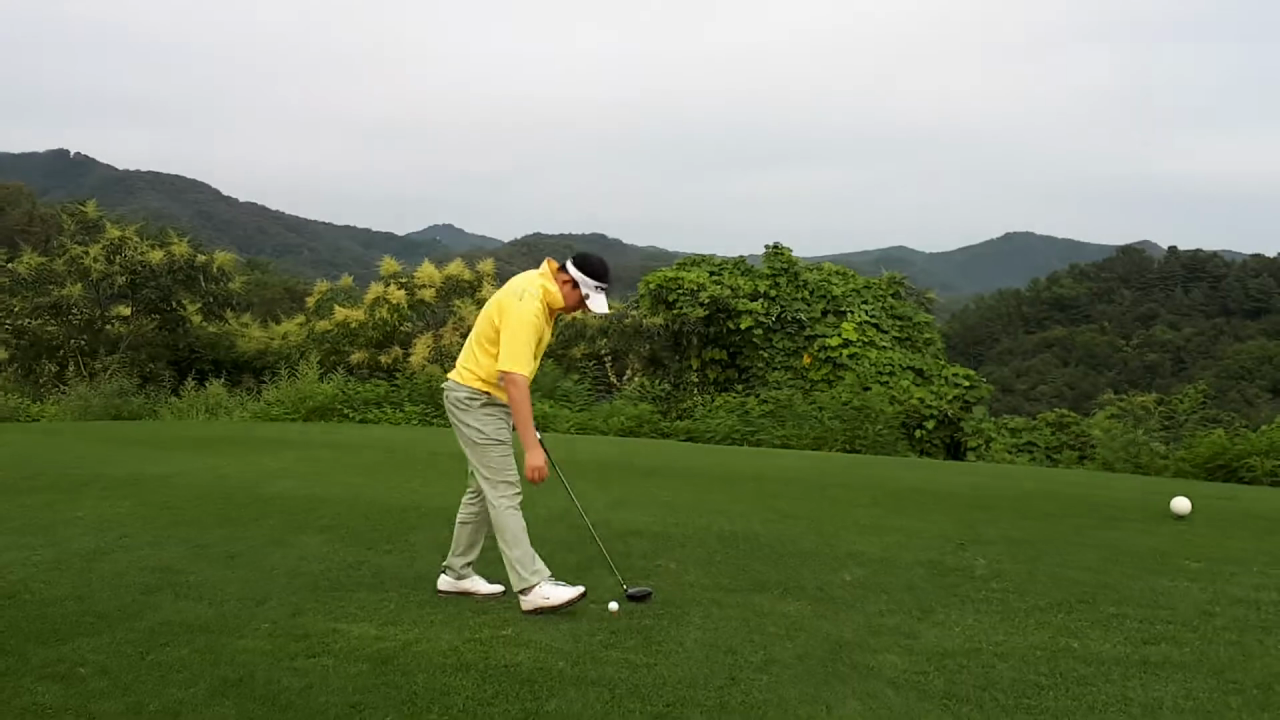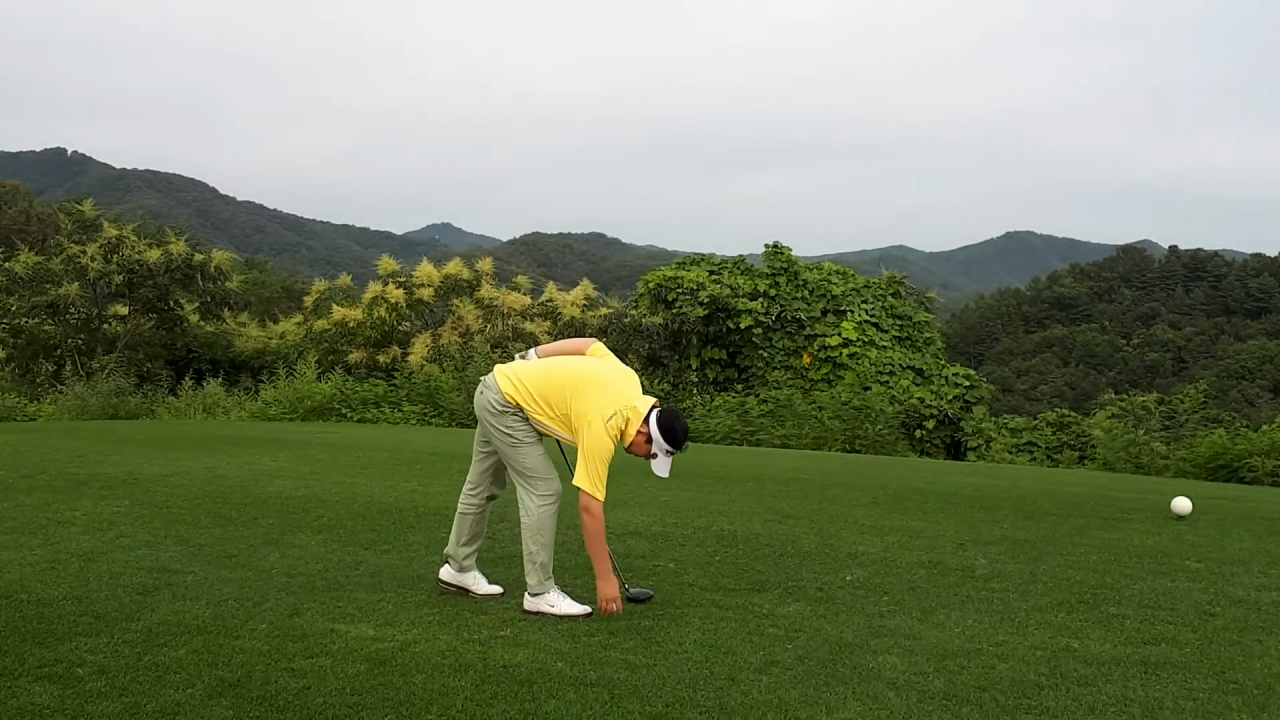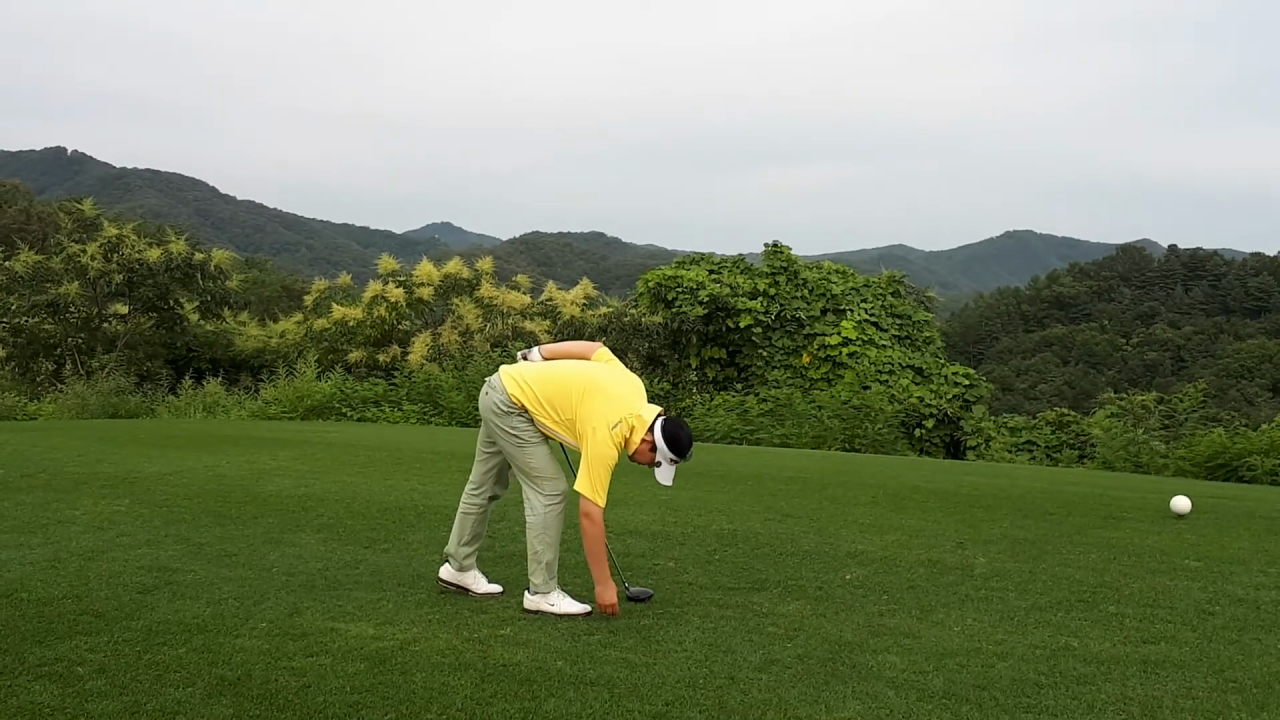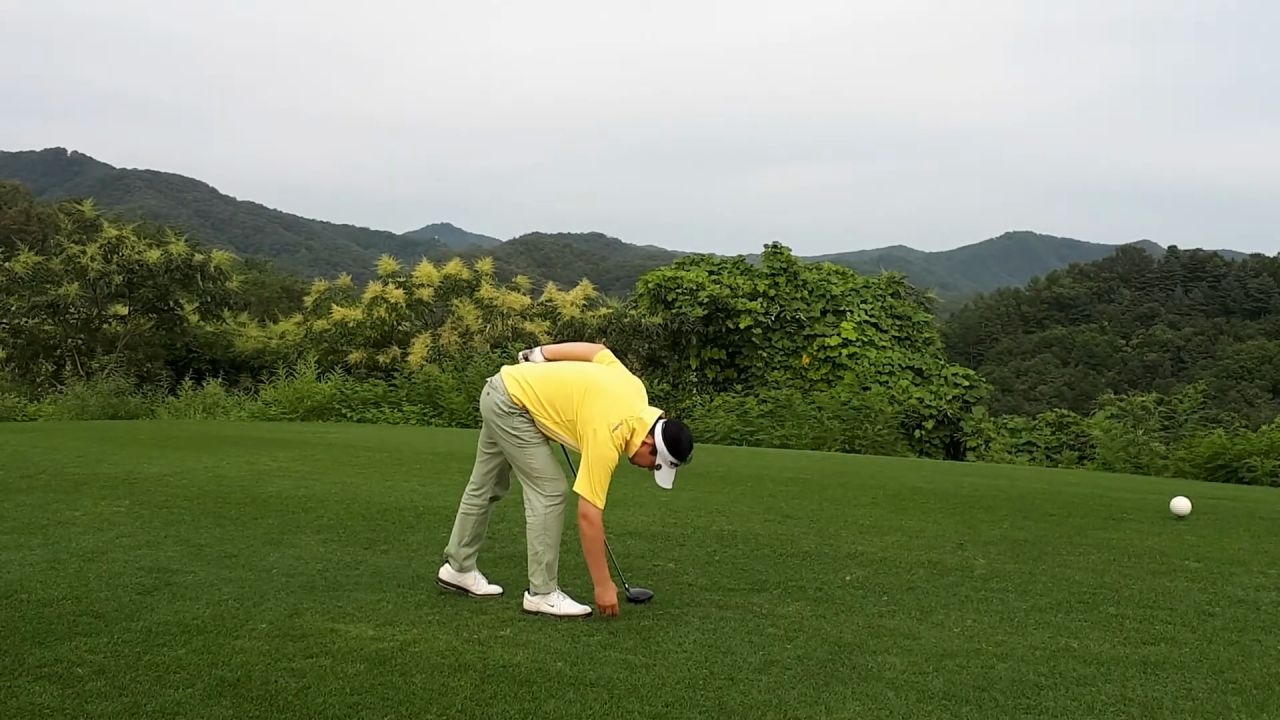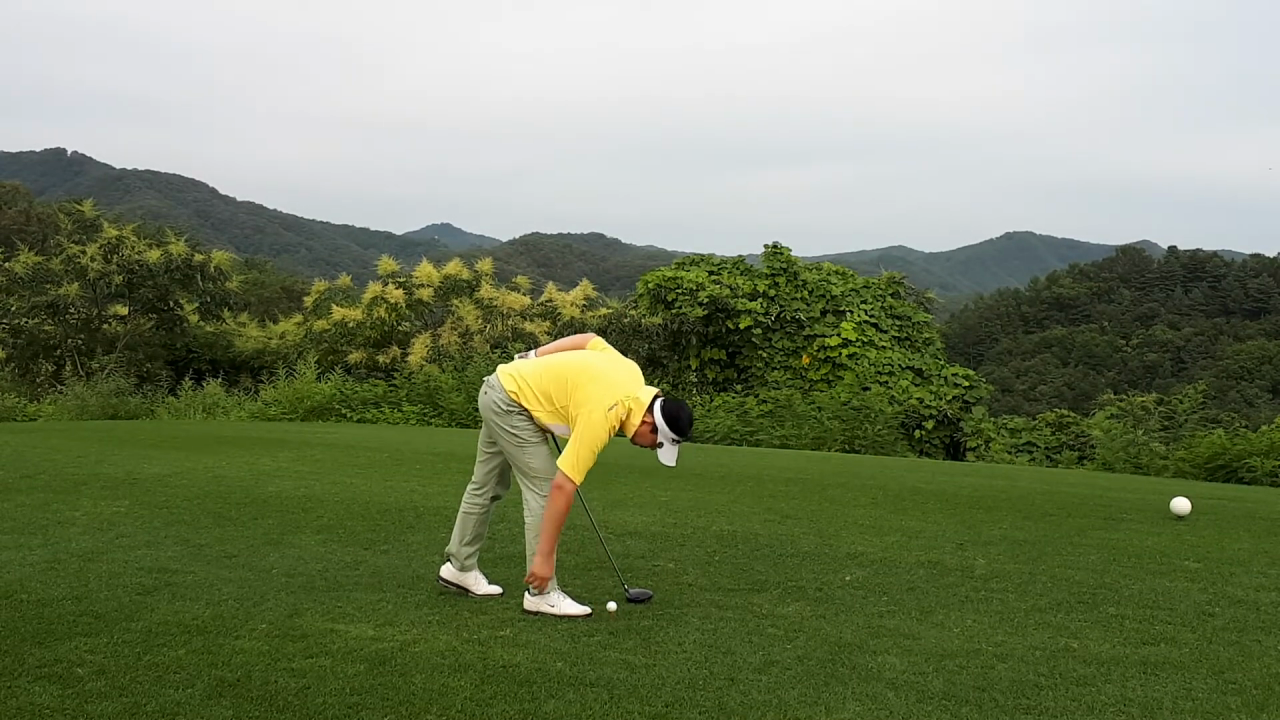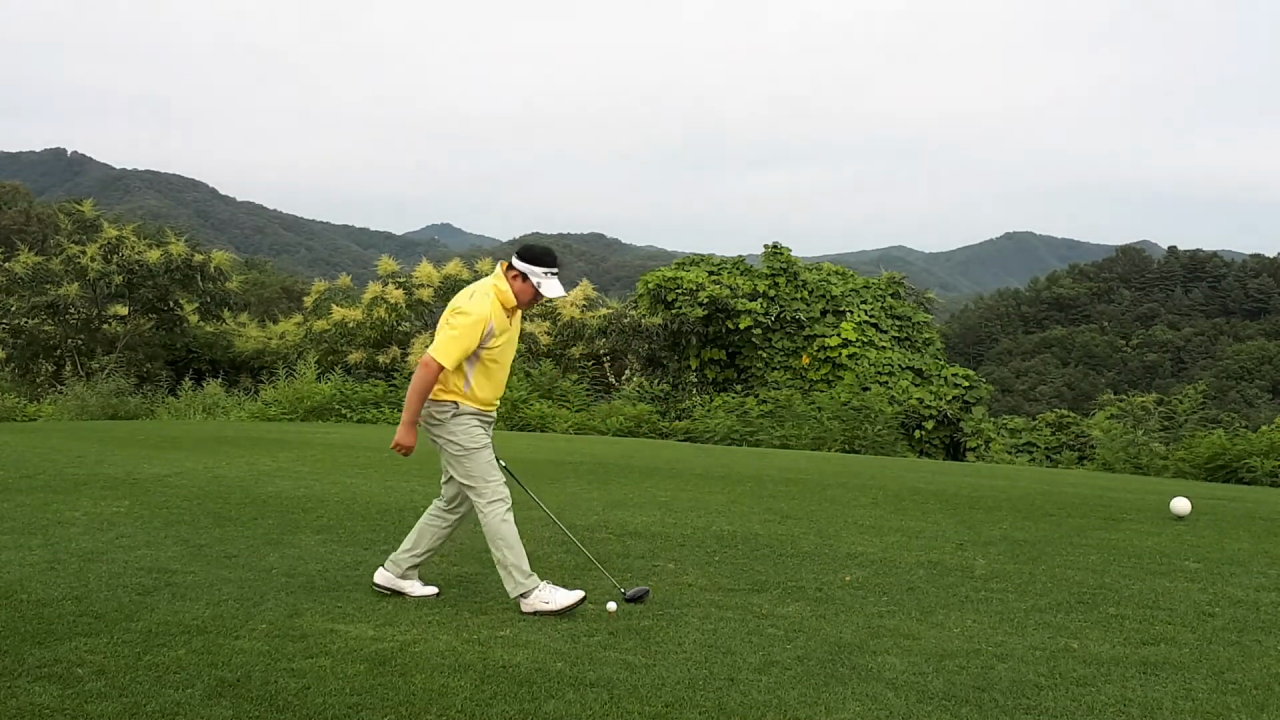
dt=0.7s
person 1, frame 1
left shoulder: (537, 284)
right shoulder: (528, 305)
right elbow: (515, 380)
right wrist: (532, 448)
left hip: (490, 396)
right hip: (475, 397)
left knee: (484, 489)
right knee: (504, 492)
left ankle: (457, 573)
right ankle: (534, 586)
person 1, frame 2
left shoulder: (630, 384)
right shoulder: (602, 428)
left elbow: (590, 345)
right elbow: (590, 508)
left wrist: (534, 356)
right wrist: (605, 578)
left hip: (499, 388)
right hip: (505, 403)
left knee: (483, 486)
right knee: (543, 491)
left ankle: (458, 567)
right ankle: (540, 592)
person 1, frame 3
left shoulder: (634, 389)
right shoulder: (606, 436)
left elbow: (596, 348)
right elbow: (590, 513)
left wrist: (537, 355)
right wrist: (604, 584)
left hip: (504, 388)
right hip: (510, 403)
left knee: (485, 486)
right knee: (549, 491)
left ankle: (458, 566)
right ankle: (542, 592)
person 1, frame 4
left shoulder: (635, 392)
right shoulder: (607, 438)
left elbow: (598, 350)
right elbow: (588, 515)
left wrist: (539, 355)
right wrist: (603, 585)
left hip: (506, 387)
right hip: (511, 404)
left knee: (486, 486)
right knee: (550, 493)
left ankle: (459, 567)
right ankle: (542, 593)
person 1, frame 5
left shoulder: (633, 378)
right shoulder: (601, 417)
left elbow: (590, 339)
right elbow: (562, 488)
left wrist: (534, 359)
right wrist: (544, 557)
left hip: (503, 388)
right hip: (510, 403)
left knee: (488, 485)
right knee: (543, 490)
left ankle: (459, 566)
right ankle: (542, 594)
person 1, frame 6
left shoulder: (507, 305)
right shoulder: (479, 309)
right elbow: (429, 367)
right wrist: (408, 426)
left hip: (472, 413)
right hip: (453, 413)
left knee: (457, 500)
right knee: (493, 498)
left ankle: (397, 572)
right ankle: (532, 591)
